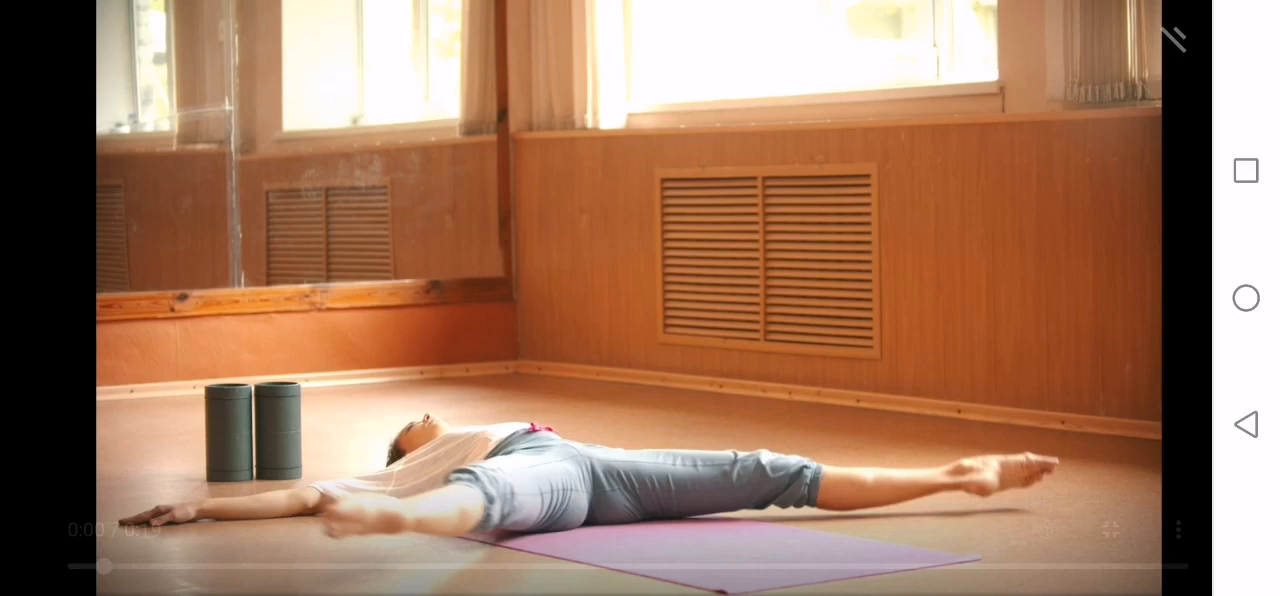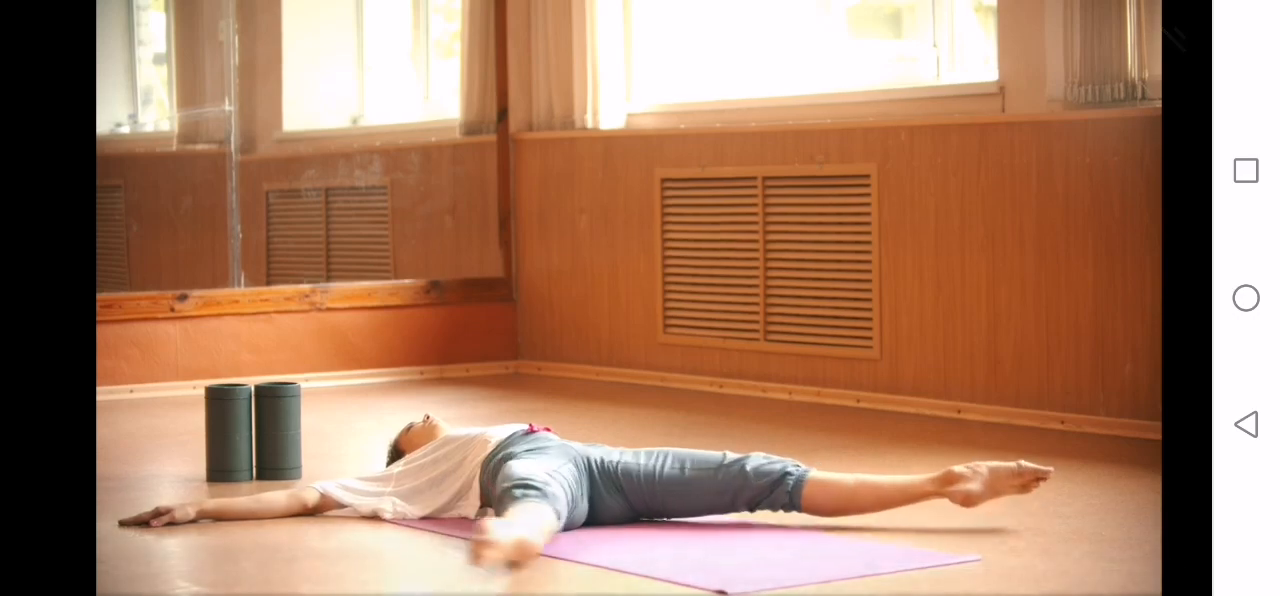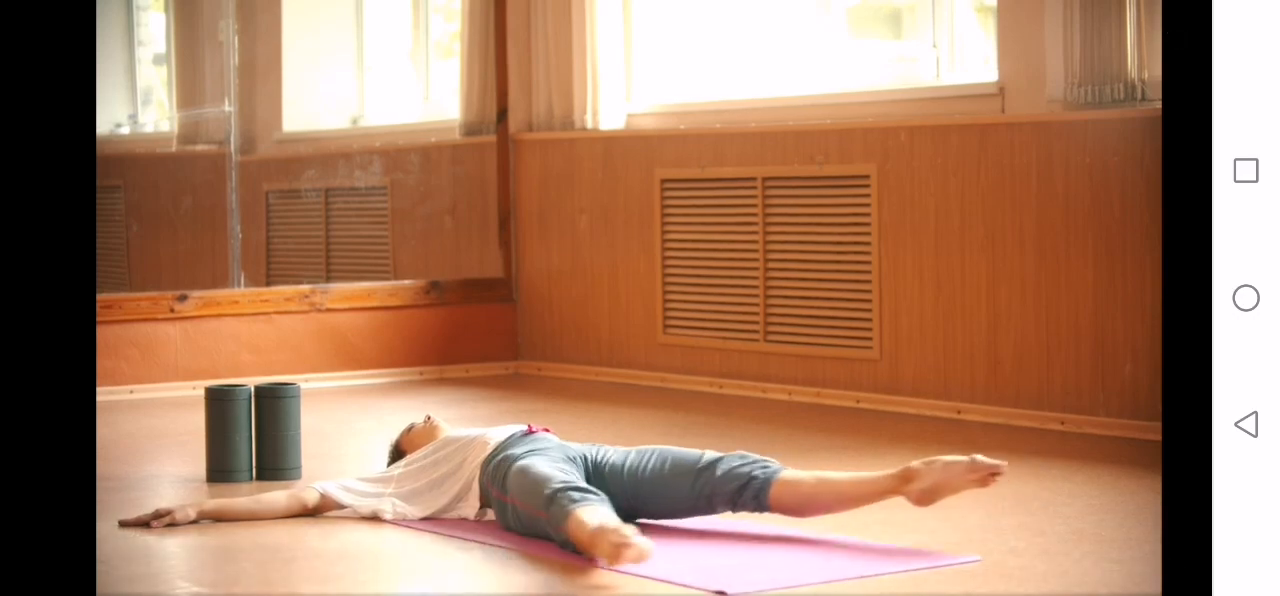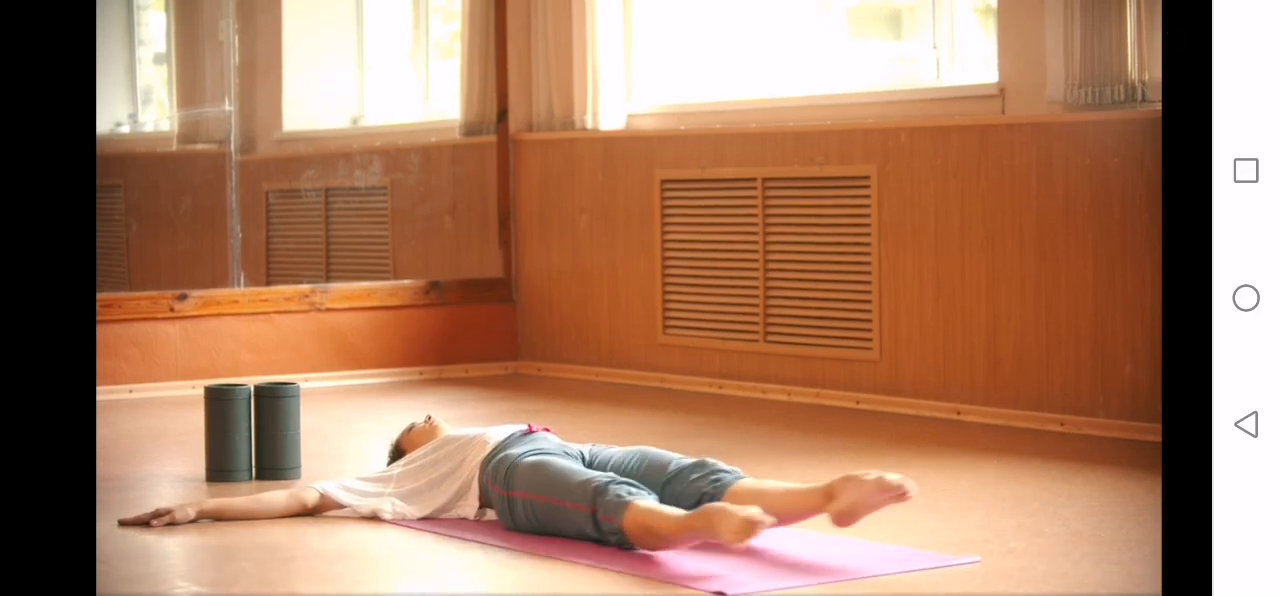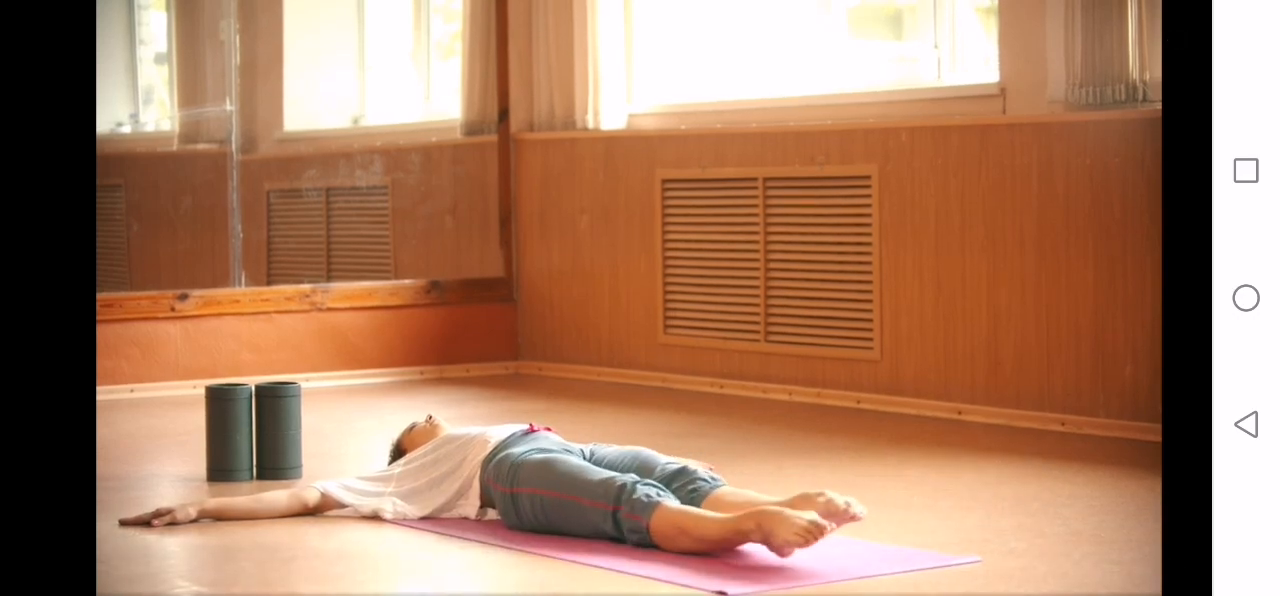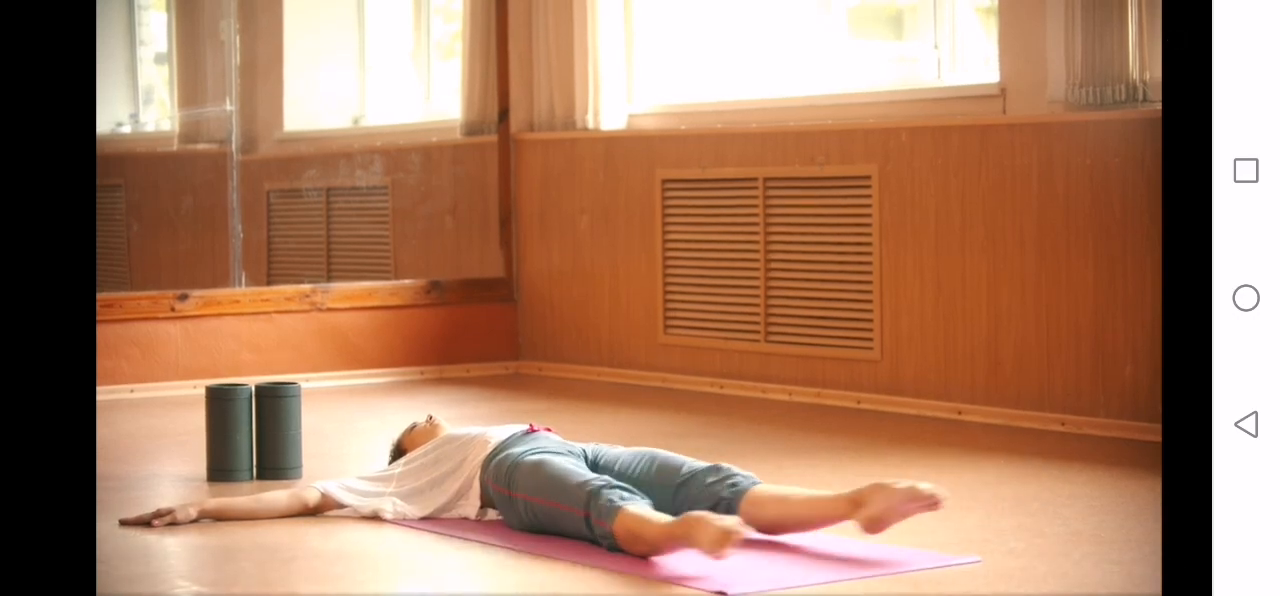
dt=0.4s
person 1, frame 1
left shoulder: (467, 445)
right shoulder: (391, 478)
right elbow: (299, 495)
right wrist: (199, 506)
left hip: (588, 464)
right hip: (529, 470)
left knee: (775, 474)
right knee: (485, 496)
person 1, frame 2
left shoulder: (477, 438)
right shoulder: (393, 478)
right elbow: (299, 498)
right wrist: (198, 506)
left hip: (582, 459)
right hip: (524, 469)
left knee: (761, 476)
right knee: (539, 498)
left ankle: (946, 482)
person 1, frame 3
left shoulder: (464, 444)
right shoulder: (395, 479)
right elbow: (300, 498)
right wrist: (199, 508)
left hip: (573, 455)
right hip: (515, 470)
left knee: (736, 474)
right knee: (581, 504)
left ankle: (904, 478)
person 1, frame 4
left shoulder: (465, 445)
right shoulder: (395, 478)
right elbow: (297, 496)
right wrist: (197, 508)
left hip: (563, 451)
right hip: (517, 471)
left knee: (703, 479)
right knee: (621, 504)
left ankle: (828, 494)
person 1, frame 5
left shoulder: (466, 441)
right shoulder: (396, 477)
right elbow: (300, 497)
right wrist: (198, 508)
left hip: (564, 451)
right hip: (512, 468)
left knee: (688, 482)
right knee: (644, 505)
left ankle: (793, 509)
right ankle: (760, 522)
person 1, frame 6
left shoulder: (473, 439)
right shoulder: (395, 478)
right elbow: (301, 497)
right wrist: (200, 508)
left hip: (570, 453)
right hip: (517, 469)
left knee: (713, 482)
right knee: (615, 508)
left ankle: (856, 501)
